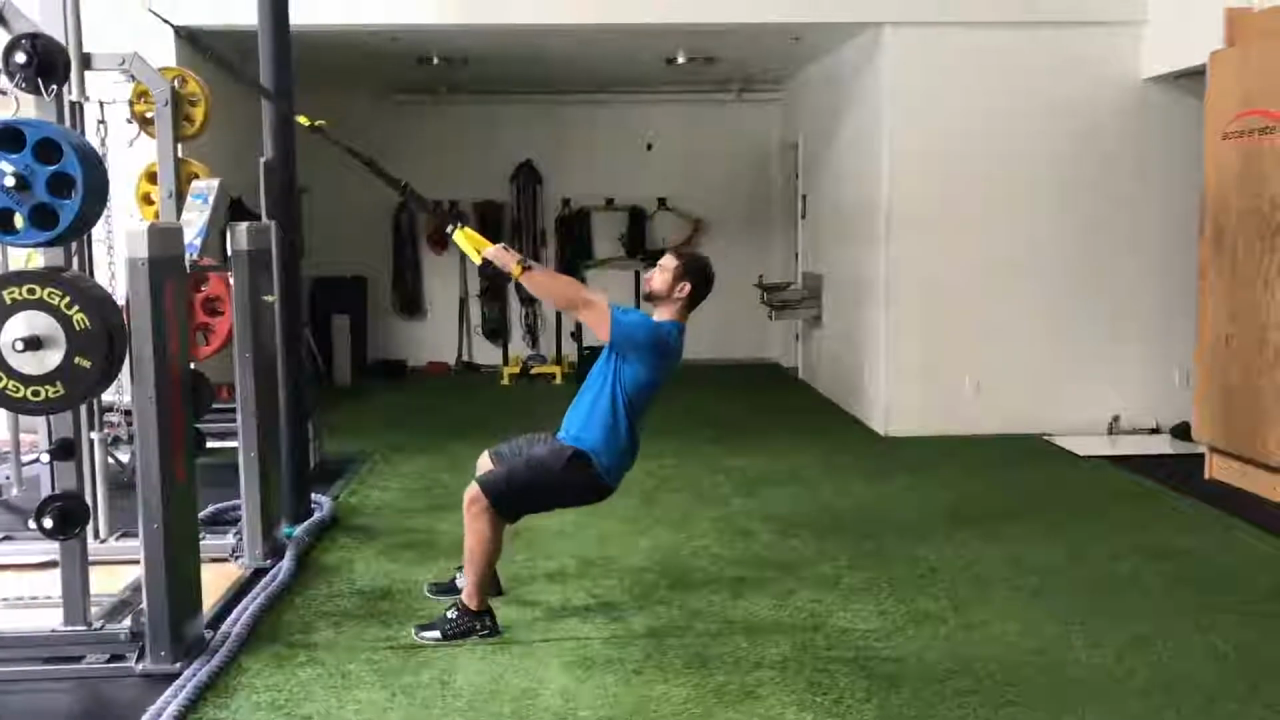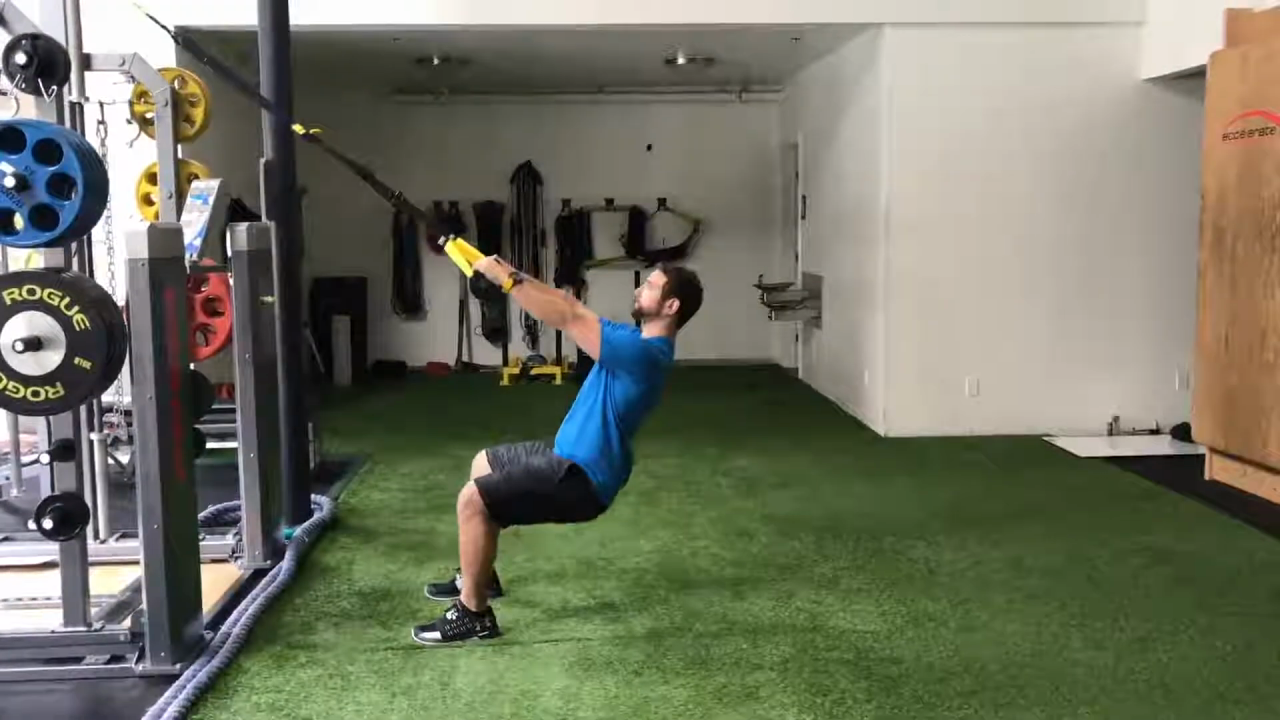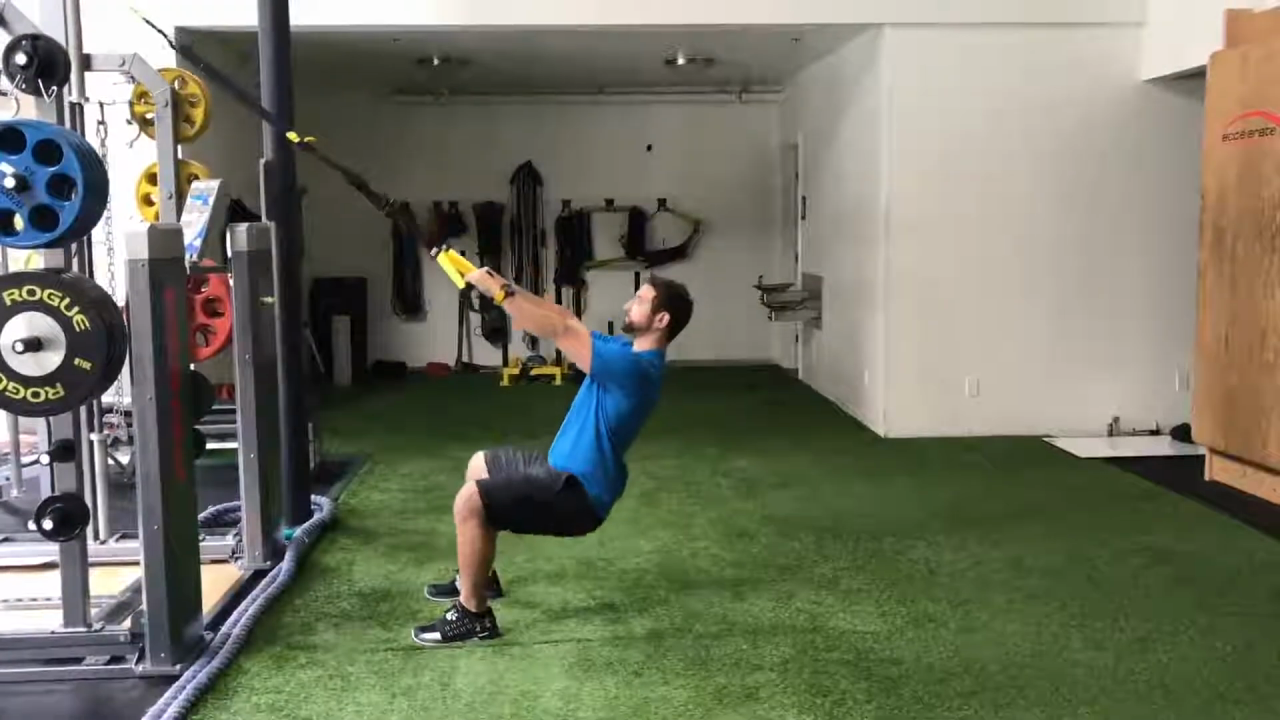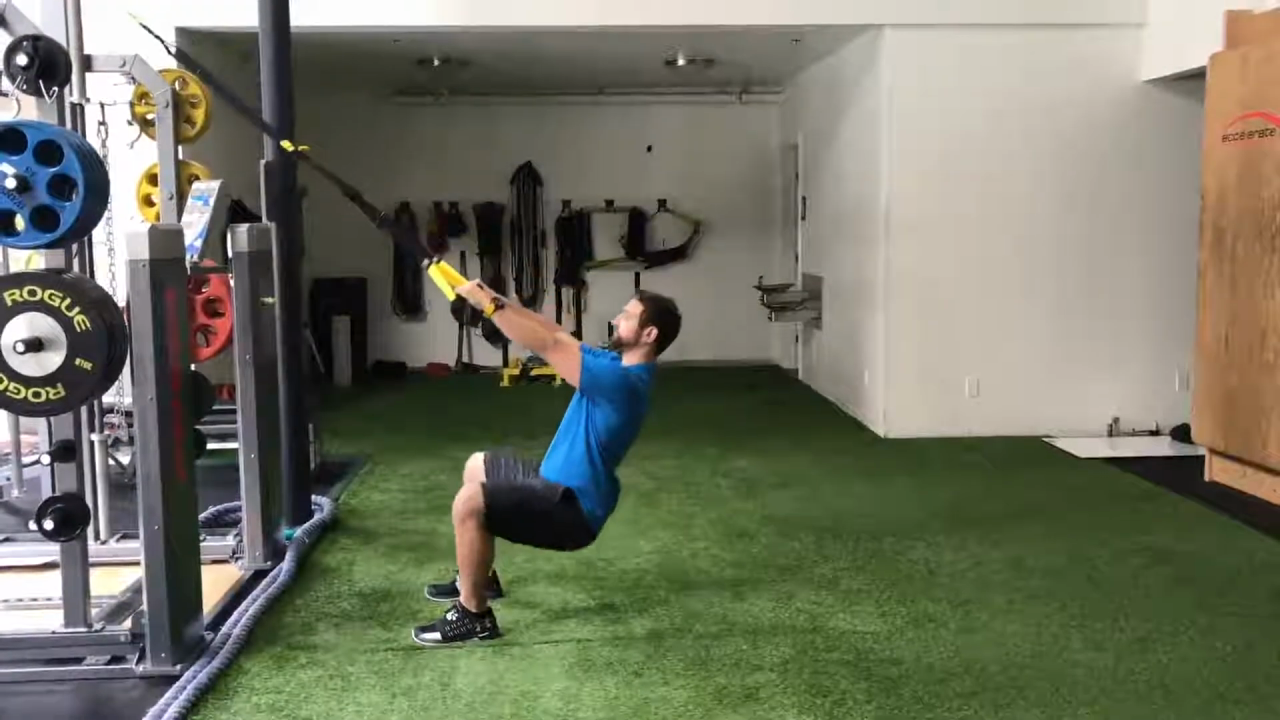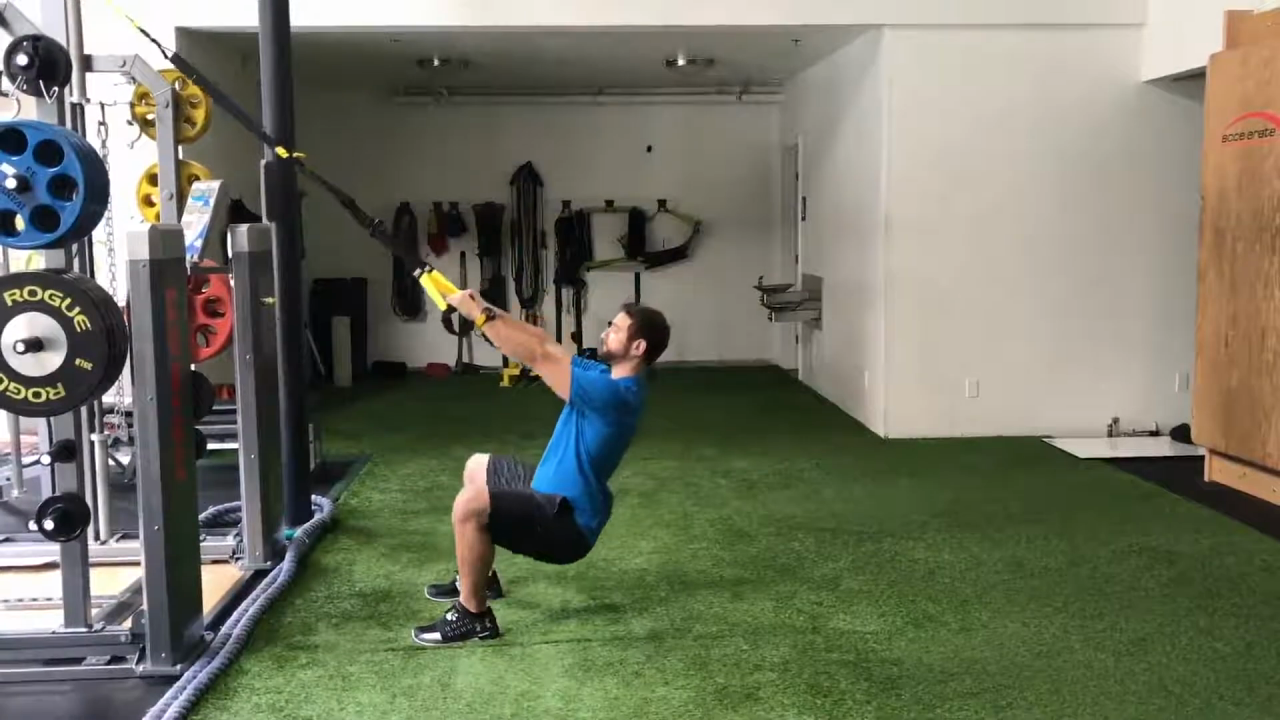
dt=0.1s
person 1, frame 1
left shoulder: (656, 336)
right shoulder: (651, 327)
left elbow: (579, 304)
right elbow: (585, 295)
left wrist: (515, 266)
right wrist: (521, 264)
left hip: (586, 459)
right hip: (576, 440)
left knee: (479, 497)
right knee: (489, 464)
left ankle: (474, 613)
right ankle: (478, 575)
person 1, frame 2
left shoulder: (646, 354)
right shoulder: (639, 339)
left elbow: (568, 318)
right elbow: (575, 308)
left wrist: (506, 279)
right wrist: (512, 275)
left hip: (583, 479)
right hip: (572, 458)
left knee: (472, 499)
right knee: (484, 465)
left ankle: (474, 614)
right ankle: (478, 576)
person 1, frame 3
left shoulder: (637, 367)
right shoulder: (631, 352)
left elbow: (560, 331)
right elbow: (567, 320)
left wrist: (498, 292)
right wrist: (505, 287)
left hip: (577, 491)
right hip: (566, 469)
left knee: (469, 501)
right knee: (479, 466)
left ankle: (474, 614)
right ankle: (478, 577)
person 1, frame 4
left shoulder: (626, 382)
right shoulder: (619, 365)
left elbow: (549, 345)
right elbow: (556, 333)
left wrist: (487, 304)
right wrist: (495, 298)
left hip: (572, 510)
right hip: (560, 483)
left knee: (469, 502)
right knee: (478, 466)
left ankle: (473, 615)
right ankle: (479, 577)
person 1, frame 5
left shoulder: (615, 395)
right shoulder: (609, 376)
left elbow: (538, 358)
right elbow: (546, 344)
left wrist: (478, 316)
right wrist: (486, 308)
left hip: (565, 522)
right hip: (554, 494)
left knee: (470, 503)
right knee: (477, 467)
left ankle: (473, 615)
right ankle: (479, 577)
